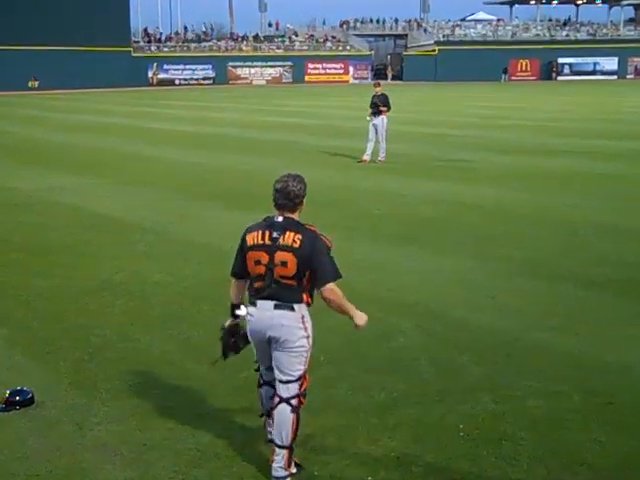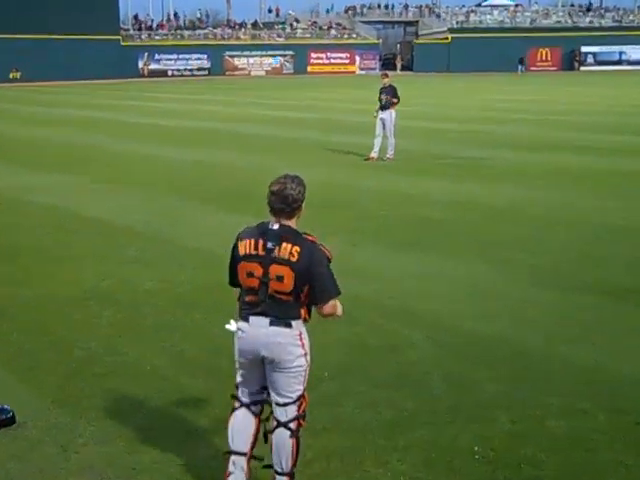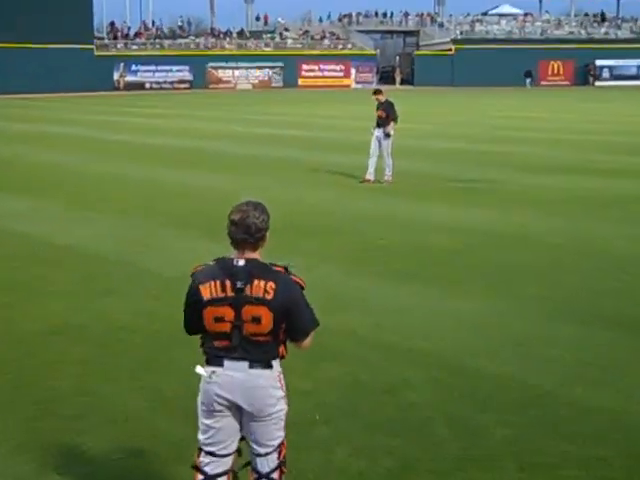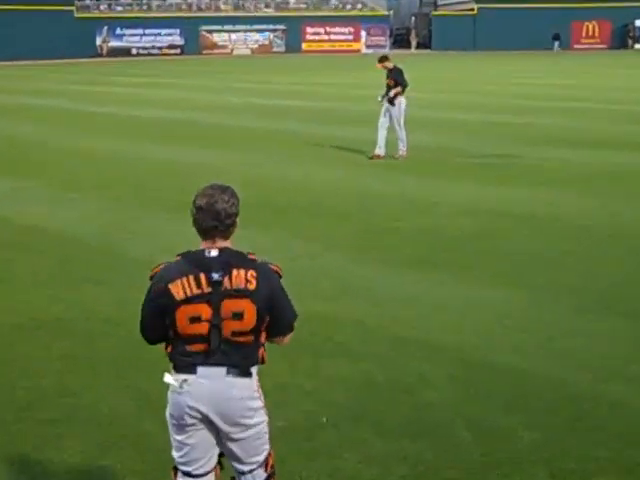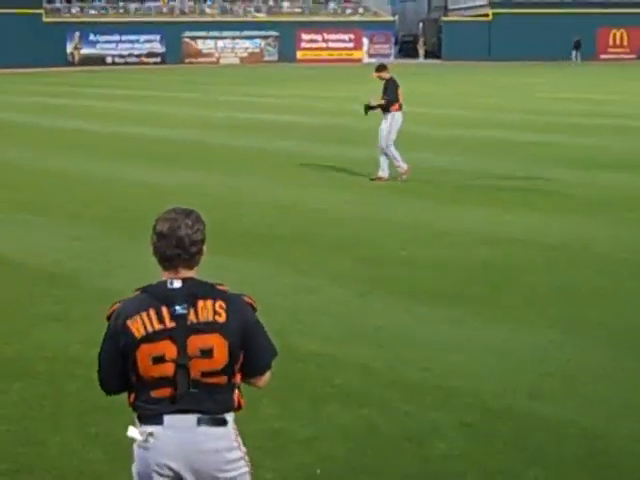
dt=0.3s
person 1, frame 1
left shoulder: (252, 232)
right shoulder: (310, 239)
left elbow: (239, 281)
right elbow: (327, 291)
left wrist: (234, 315)
right wrist: (353, 313)
left hip: (256, 315)
right hip: (291, 319)
left knee: (268, 376)
right knee: (289, 388)
left ankle: (272, 428)
person 1, frame 2
left shoulder: (244, 239)
right shoulder: (309, 250)
right elbow: (326, 307)
right wrist: (337, 309)
left hip: (247, 330)
right hip: (286, 336)
left knee: (246, 400)
right knee: (286, 410)
person 1, frame 3
left shoulder: (204, 278)
right shoulder: (283, 284)
left elbow: (192, 328)
right elbow: (304, 341)
left hip: (218, 378)
right hip: (262, 380)
person 1, frame 4
left shoulder: (169, 276)
right shoulder: (261, 274)
left elbow: (151, 334)
right elbow: (283, 336)
left hip: (188, 387)
right hip: (239, 387)
person 1, frame 5
left shoulder: (128, 314)
right shoulder: (233, 307)
left elbow: (111, 385)
right elbow: (260, 378)
left hip: (156, 440)
right hip: (216, 438)
